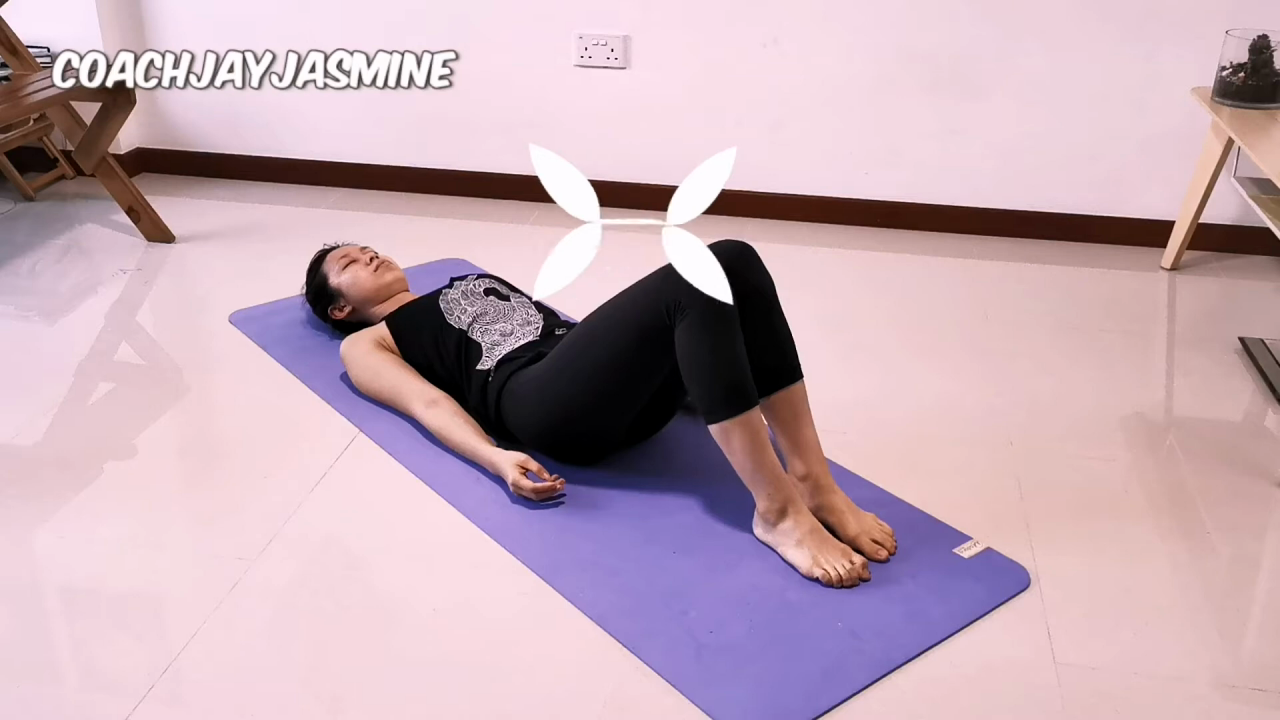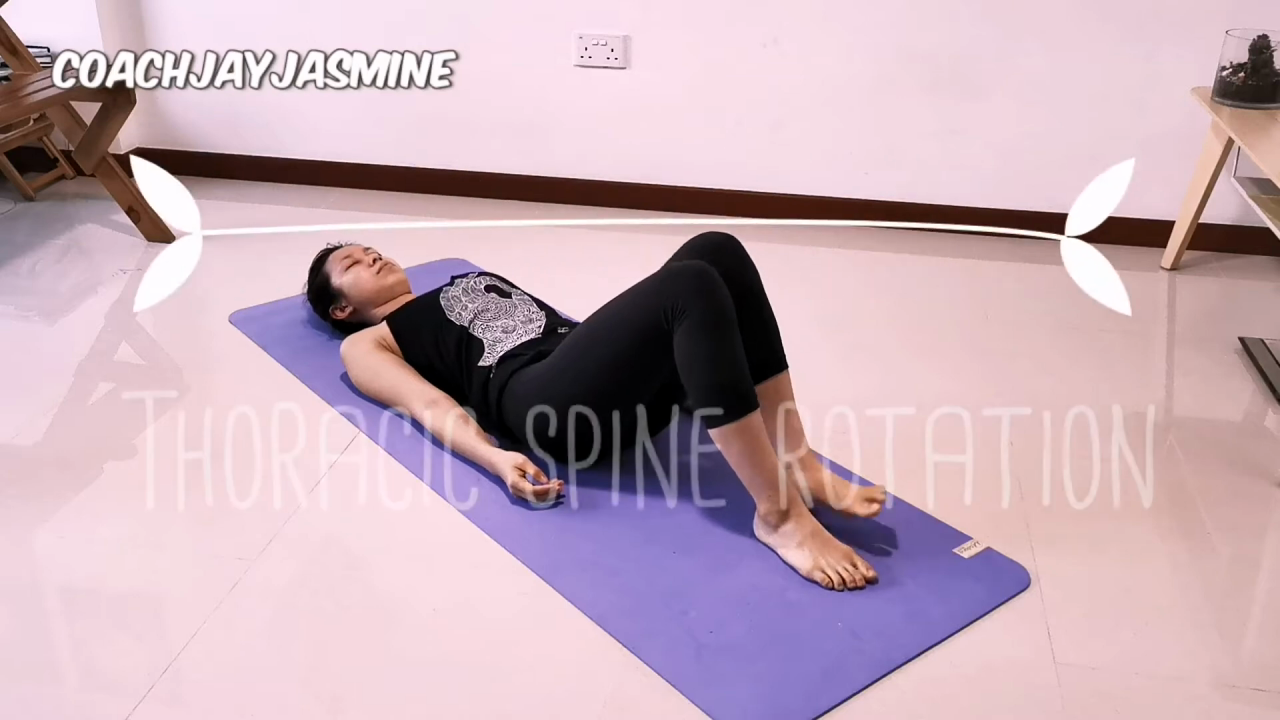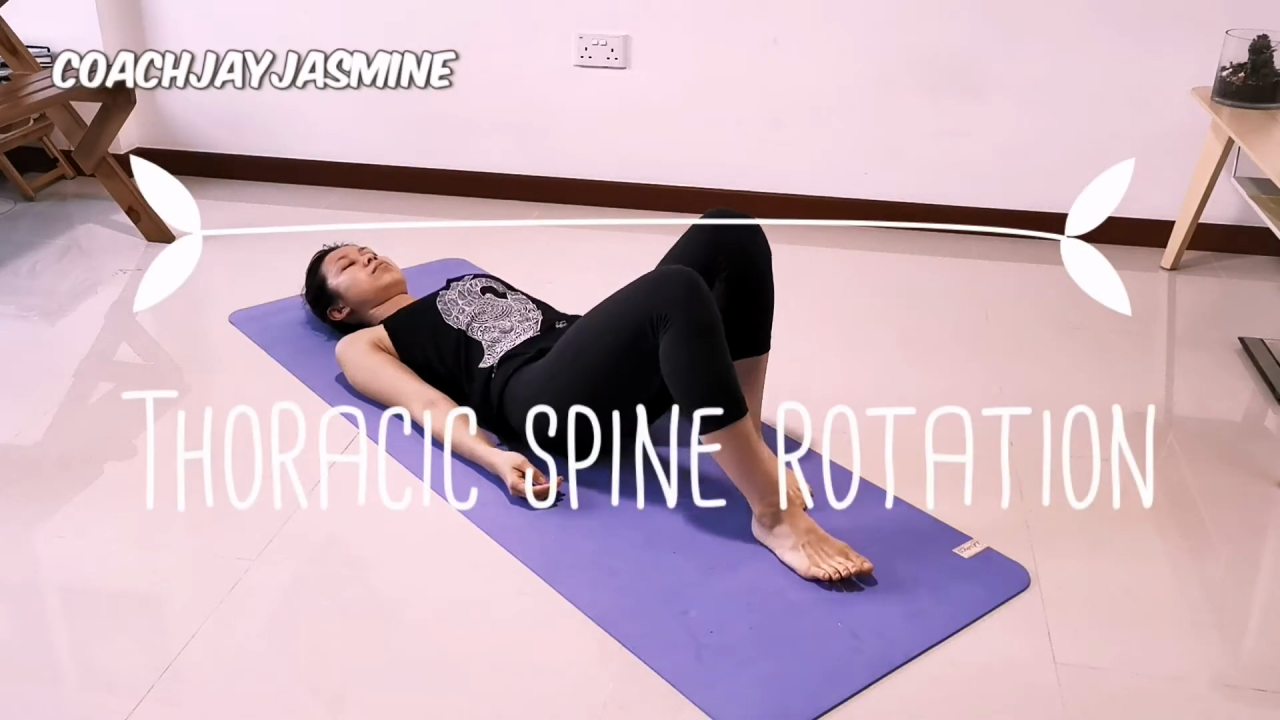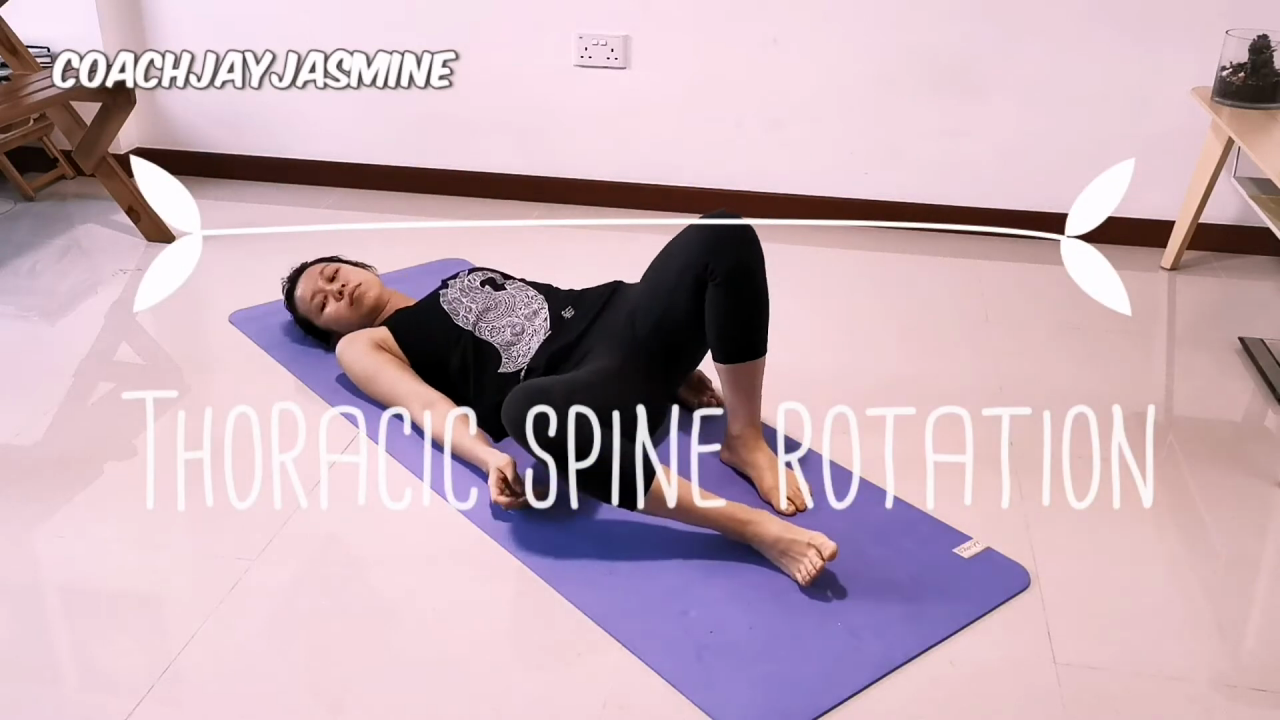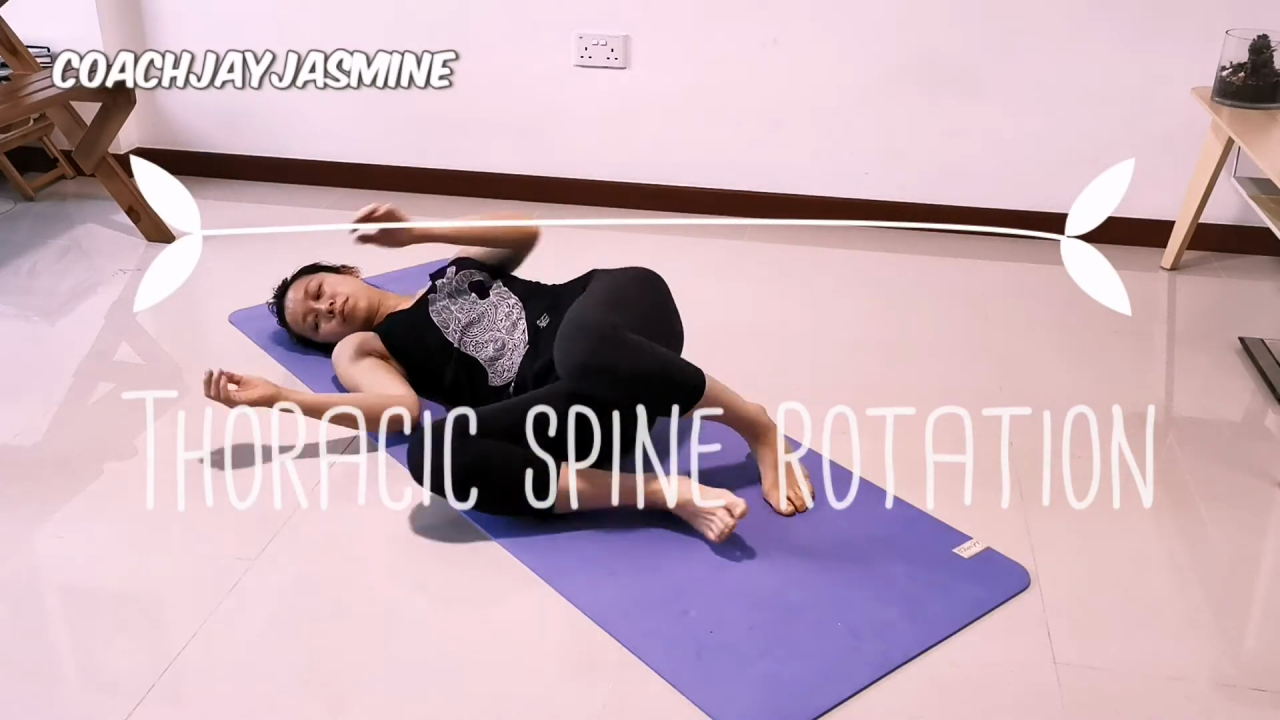
dt=0.7s
person 1, frame 1
left shoulder: (471, 280)
right shoulder: (366, 345)
right elbow: (429, 403)
right wrist: (498, 459)
left hip: (616, 388)
right hip: (545, 403)
left knee: (731, 260)
right knee: (691, 282)
left ankle: (813, 483)
right ankle: (779, 513)
person 1, frame 2
left shoulder: (471, 280)
right shoulder: (367, 346)
right elbow: (427, 403)
right wrist: (495, 459)
left hip: (615, 379)
right hip: (545, 399)
left knee: (716, 251)
right knee: (689, 286)
left ankle: (800, 464)
right ankle: (780, 515)
person 1, frame 3
left shoulder: (467, 284)
right shoulder: (362, 347)
right elbow: (428, 406)
right wrist: (496, 460)
left hip: (612, 368)
right hip: (544, 394)
left knee: (731, 234)
right knee: (675, 291)
left ankle: (745, 442)
right ankle: (775, 518)
person 1, frame 4
left shoulder: (461, 281)
right shoulder: (362, 347)
right elbow: (429, 407)
left wrist: (675, 364)
right wrist: (492, 459)
left hip: (626, 321)
right hip: (587, 383)
left knee: (721, 237)
right knee: (523, 410)
left ankle: (745, 441)
right ankle: (752, 525)
person 1, frame 5
left shoulder: (456, 269)
right shoulder: (357, 350)
left elbow: (523, 236)
right elbow: (400, 410)
left wrist: (414, 232)
right wrist: (279, 395)
right hip: (573, 403)
left knee: (586, 348)
right knee: (432, 450)
left ankle: (755, 425)
right ankle: (663, 494)
